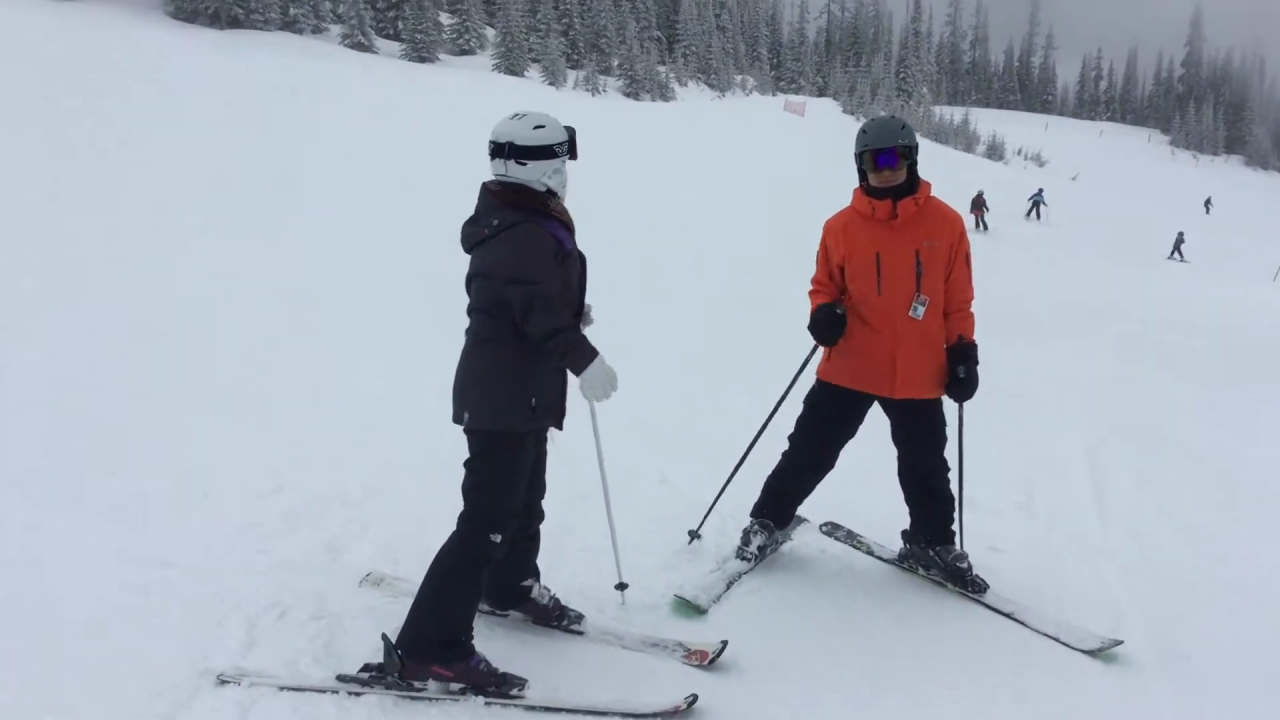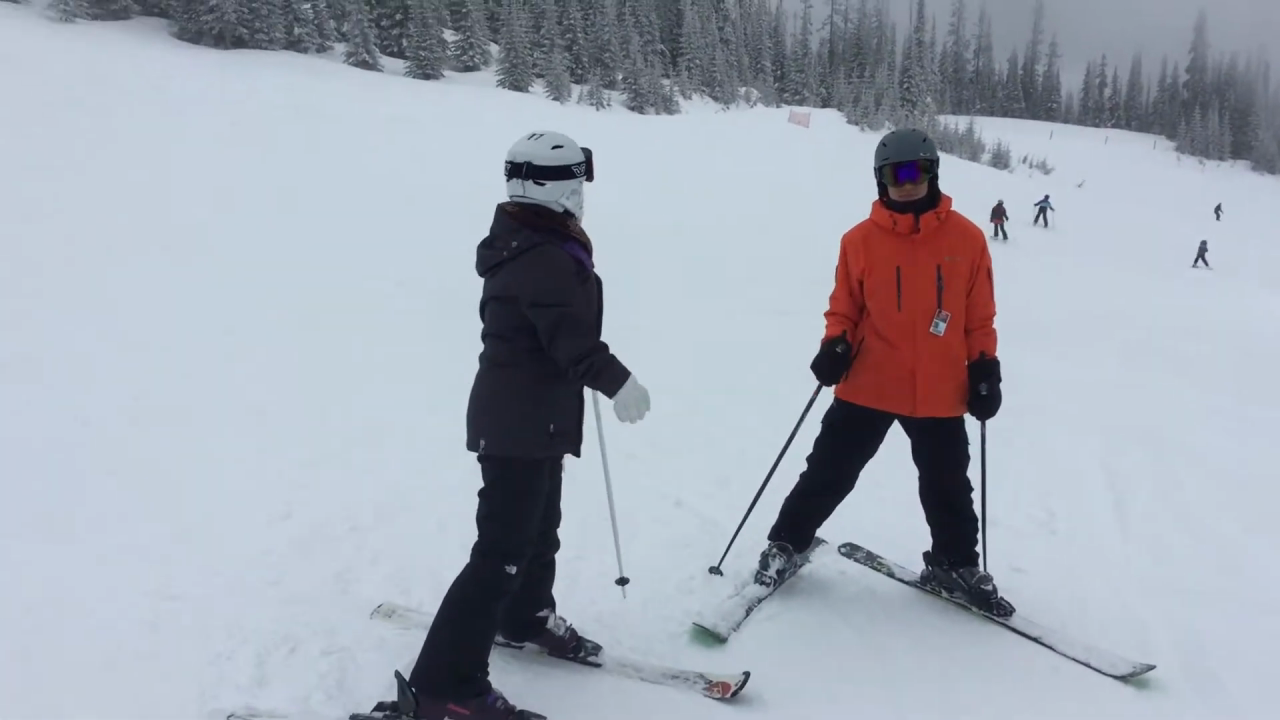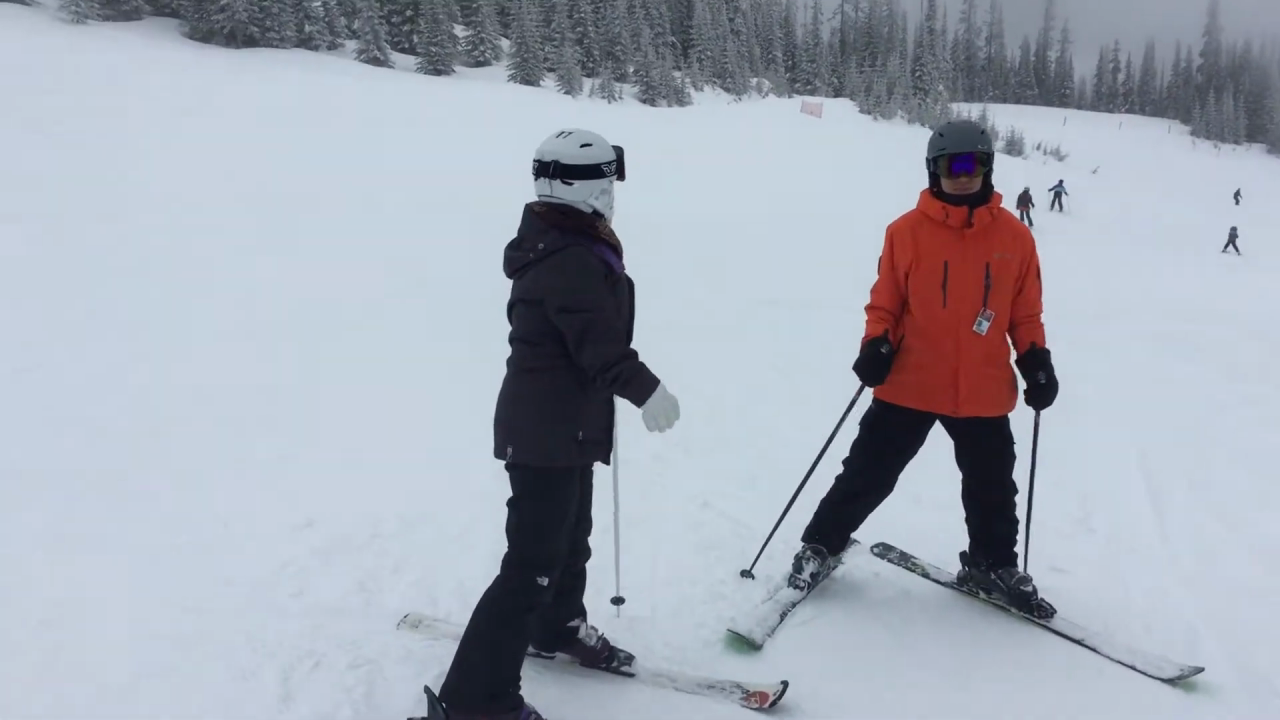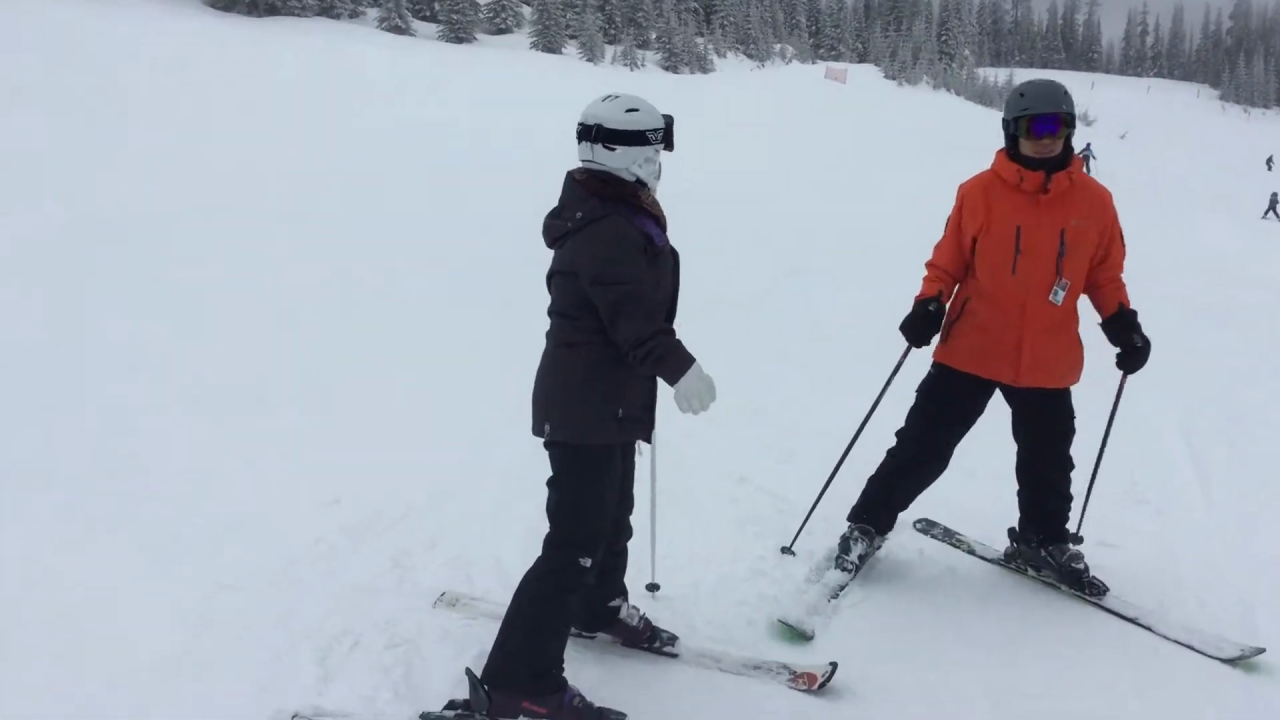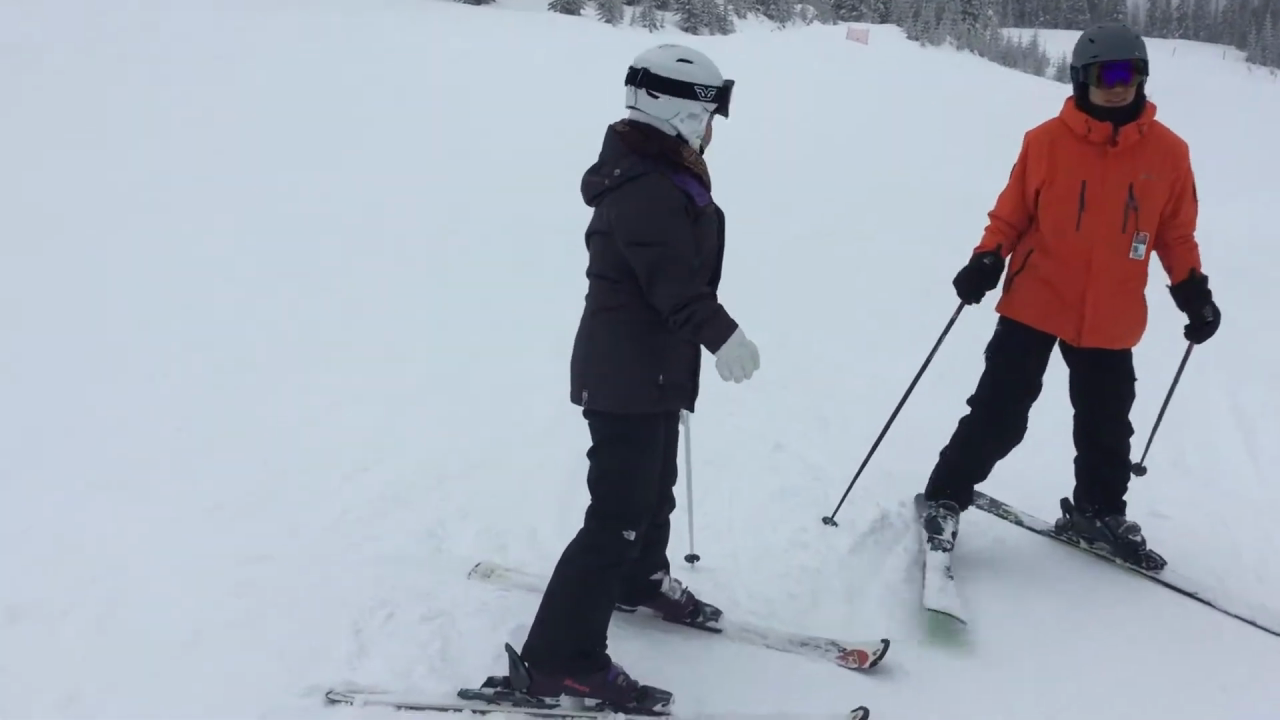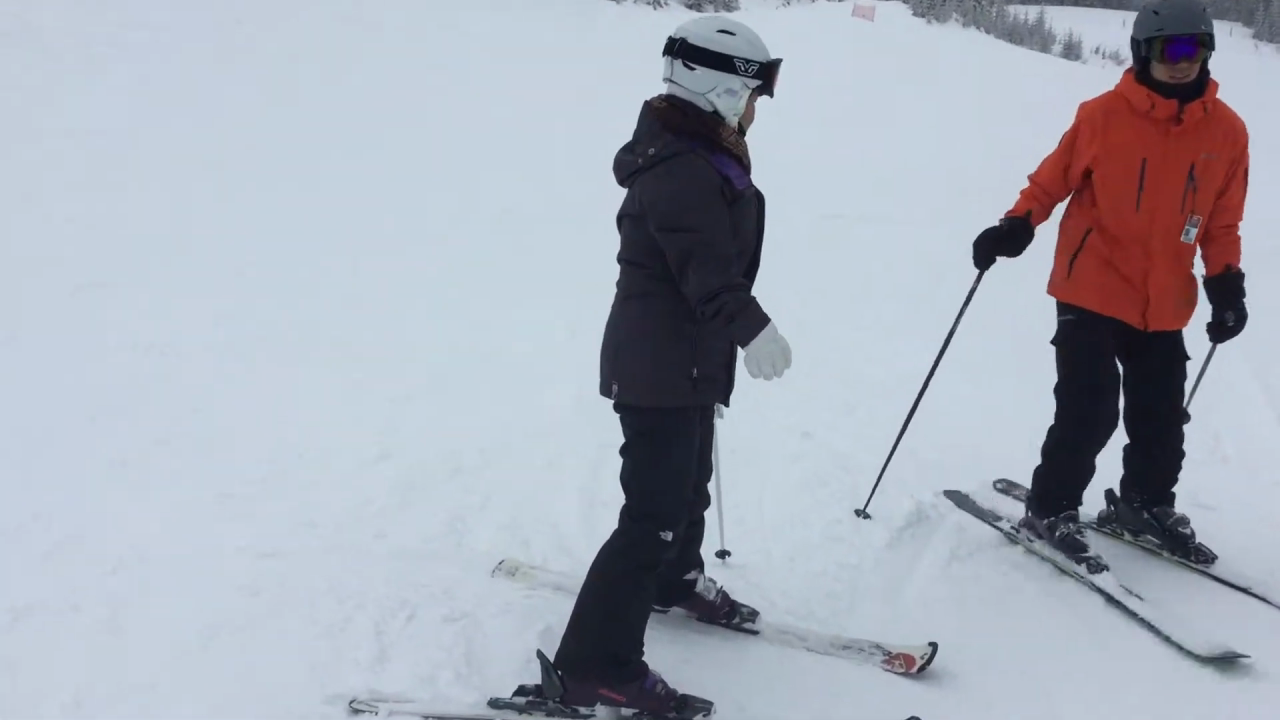
dt=0.2s
person 1, frame 1
left shoulder: (509, 222)
right shoulder: (528, 236)
right elbow: (546, 316)
left wrist: (574, 317)
right wrist: (586, 361)
left hip: (519, 390)
right hip: (503, 395)
left knee: (524, 500)
right knee: (487, 520)
left ankle: (512, 585)
right ankle: (430, 647)
person 1, frame 2
left shoulder: (525, 244)
right shoulder: (546, 258)
right elbow: (571, 338)
left wrist: (598, 371)
right wrist: (617, 381)
left hip: (533, 415)
right hip: (520, 421)
left knee: (539, 529)
right knee: (503, 551)
left ankle: (527, 616)
person 1, frame 3
left shoulder: (555, 245)
right shoulder: (574, 261)
right elbow: (599, 343)
right wrist: (645, 390)
left hip: (564, 423)
right hip: (549, 429)
left knee: (569, 537)
right knee: (534, 560)
left ankle: (558, 626)
person 1, frame 4
left shoulder: (603, 215)
right shoulder: (610, 231)
right elbow: (635, 318)
right wrist: (680, 369)
left hip: (604, 399)
right hip: (588, 406)
left knee: (610, 516)
right knee: (575, 542)
left ankle: (599, 606)
person 1, frame 5
left shoulder: (651, 173)
right shoulder: (649, 191)
right elbow: (675, 281)
right wrist: (722, 335)
left hip: (648, 364)
right hip: (628, 372)
left knee: (652, 487)
right knee: (618, 513)
left ankle: (641, 579)
right ankle: (560, 658)
person 1, frame 6
left shoulder: (688, 153)
right shoulder: (683, 171)
right elbow: (707, 269)
right wrist: (751, 329)
left hip: (680, 356)
right hip: (662, 363)
left knee: (686, 484)
right knee: (654, 511)
left ankle: (675, 579)
person 2, frame 1
left shoulder: (945, 223)
right shoulder: (841, 226)
left elbow: (957, 298)
right elbow: (826, 288)
left wrist: (963, 352)
right wrist: (825, 314)
left hip: (919, 373)
right hip: (850, 367)
left knee: (926, 465)
right knee: (810, 452)
left ankle: (932, 541)
right ankle: (768, 520)
person 2, frame 2
left shoulder: (966, 238)
right shoulder: (860, 240)
left elbow: (979, 315)
right elbow: (845, 308)
left wrist: (984, 369)
right wrist: (835, 346)
left hip: (940, 391)
right hip: (868, 385)
left knee: (948, 485)
right knee: (829, 472)
left ankle: (955, 563)
right ankle: (786, 544)
person 2, frame 3
left shoulder: (1014, 236)
right shoulder: (907, 231)
left elbow: (1024, 309)
right elbow: (886, 302)
left wrist: (1036, 359)
right wrist: (875, 345)
left hip: (983, 389)
right hip: (909, 383)
left knee: (992, 487)
right knee: (867, 474)
left ankle: (993, 564)
right ankle: (820, 546)
person 2, frame 4
left shoulder: (1093, 200)
right shoulder: (980, 192)
left elbow: (1104, 272)
right elbow: (949, 261)
left wrist: (1121, 322)
right wrist: (929, 306)
left hip: (1047, 359)
right hip: (971, 349)
left knee: (1048, 462)
right knee: (924, 446)
left ankle: (1044, 541)
right ankle: (867, 524)
person 2, frame 5
left shoulder: (1168, 151)
right shoulder: (1046, 141)
left elbow: (1175, 231)
right elbow: (1013, 210)
left wrist: (1191, 288)
right wrist: (986, 260)
left hip: (1111, 317)
right hip: (1035, 304)
left knee: (1107, 428)
right knee: (999, 413)
left ankle: (1098, 511)
right ankle: (944, 499)
person 2, frame 6
left shoulder: (1228, 130)
right shoulder: (1104, 116)
left elbow: (1223, 219)
right elbow: (1055, 176)
left wrist: (1226, 284)
right wrist: (1017, 225)
left hip: (1164, 298)
right hip: (1093, 287)
left knee: (1161, 414)
right knee: (1088, 408)
left ankle: (1147, 502)
right ankle: (1051, 510)
